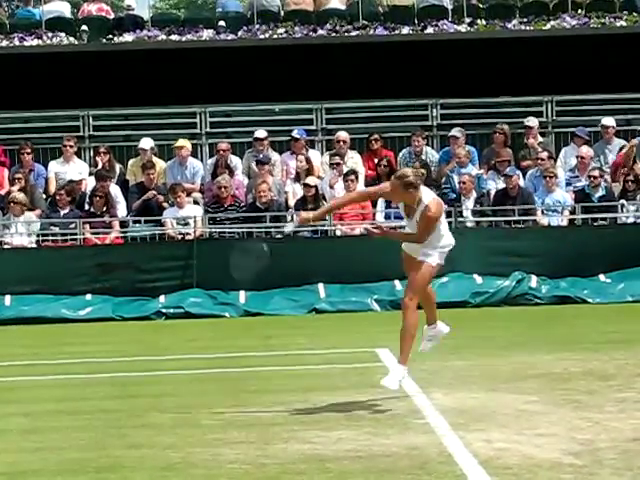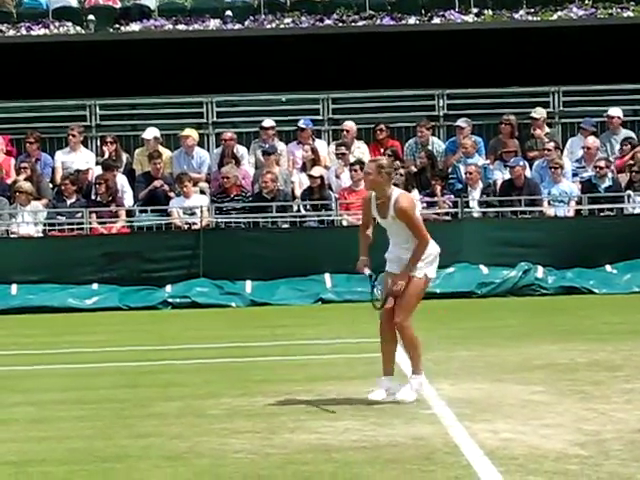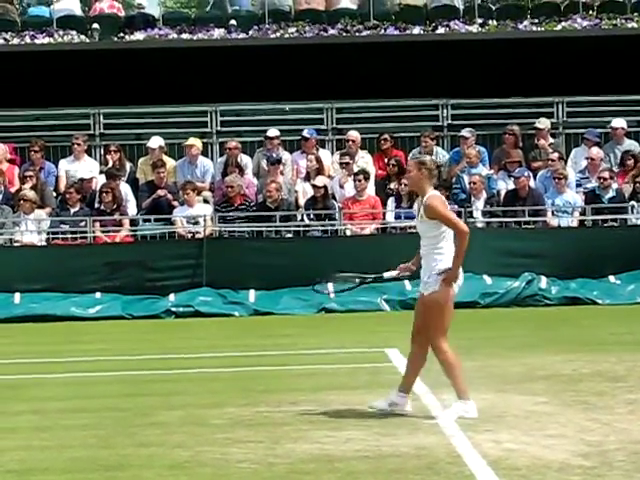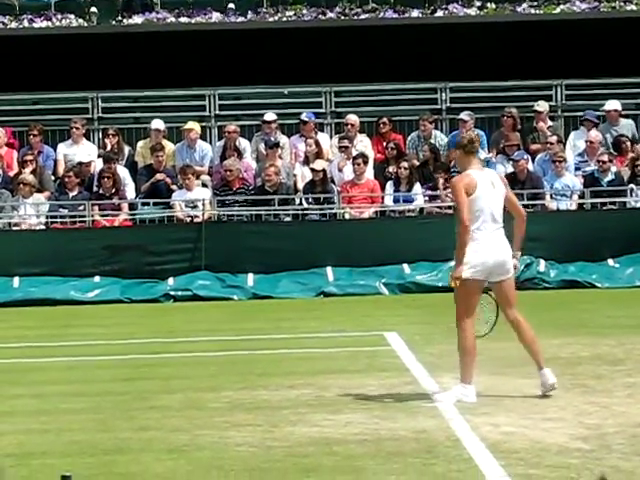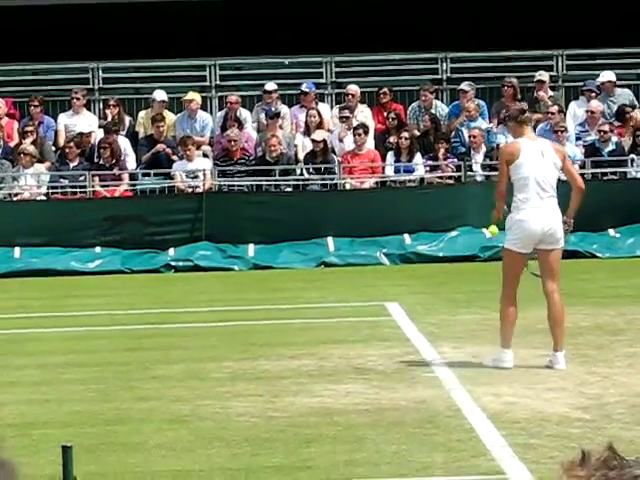
dt=0.5s
person 1, frame 1
left shoulder: (431, 208)
right shoulder: (394, 190)
left elbow: (421, 237)
right elbow: (356, 195)
left wrist: (391, 234)
right wrist: (318, 213)
left hip: (433, 247)
right hip: (412, 242)
left knee: (409, 301)
right knee: (418, 287)
left ankle: (400, 368)
right ankle: (434, 325)
person 1, frame 2
left shoulder: (403, 202)
right shoulder: (370, 200)
left elbow: (423, 240)
right elbow: (365, 229)
left wrist: (406, 274)
right wrist: (363, 257)
left hip: (420, 261)
right hip: (396, 258)
left knee: (400, 321)
right knee: (385, 319)
left ankle: (417, 377)
right ankle: (388, 381)
person 1, frame 3
left shoulder: (432, 201)
right shoulder: (423, 200)
left elbow: (463, 231)
left wrist: (454, 269)
right wrist: (416, 262)
left hip: (441, 276)
right hip: (431, 274)
left knee: (437, 342)
right knee: (418, 338)
left ankle: (465, 402)
right ankle: (401, 397)
person 1, frame 4
left shoulder: (461, 181)
right shoulder: (498, 178)
left elbow: (465, 223)
right elbow: (520, 215)
left wrist: (458, 264)
right wrist: (515, 250)
left hip: (476, 254)
right hip: (501, 251)
left knee: (465, 320)
right knee: (513, 316)
left ankle: (466, 386)
right ankle: (545, 373)
person 1, frame 5
left shoulder: (509, 149)
right shoulder: (556, 149)
left elbow: (501, 190)
right elbow: (579, 186)
left wrist: (499, 211)
right wrist: (568, 217)
left hip: (523, 221)
right hip: (552, 220)
left knee: (509, 291)
right knee: (552, 289)
left ankle: (505, 352)
right ankle: (558, 354)
